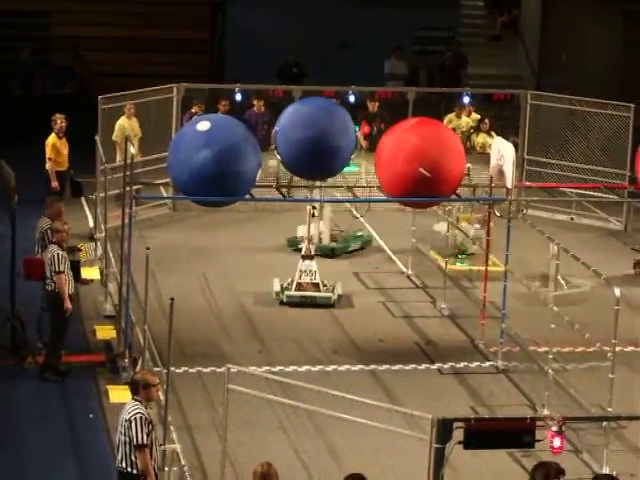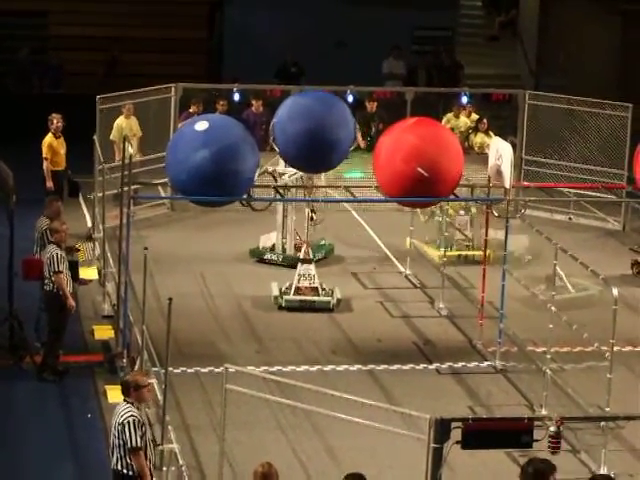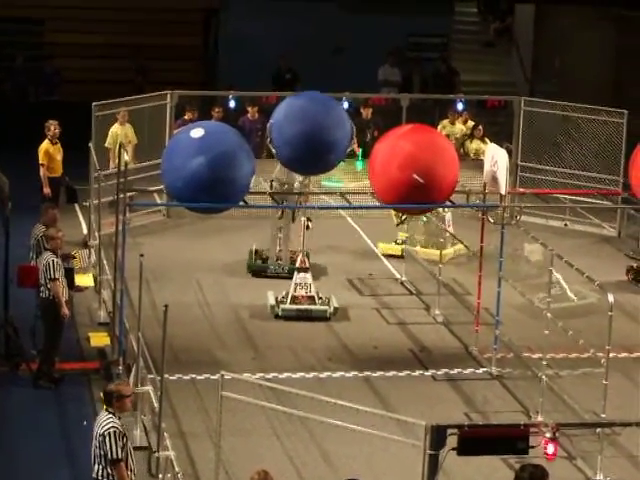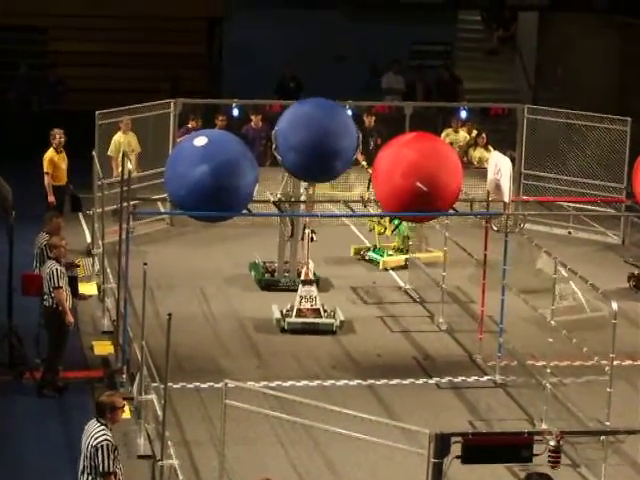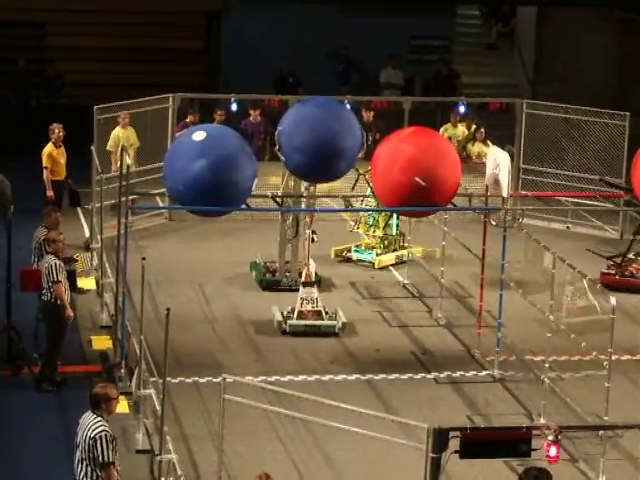
dt=0.5s
person 1, frame 1
left shoulder: (53, 249)
right shoulder: (57, 253)
right elbow: (59, 278)
right wrist: (66, 300)
left hip: (54, 294)
right hip: (58, 296)
left knee: (58, 332)
right knee: (58, 333)
left ankle: (54, 365)
right ankle: (46, 369)
person 1, frame 2
left shoulder: (51, 249)
right shoulder: (56, 253)
right elbow: (58, 278)
right wrist: (69, 298)
left hip: (52, 295)
right hip: (57, 296)
left knee: (56, 332)
right knee: (56, 333)
left ankle: (52, 365)
right ankle: (44, 369)
person 1, frame 3
left shoulder: (46, 256)
right shoulder: (52, 260)
right elbow: (54, 285)
right wrist: (63, 306)
left hip: (47, 301)
right hip: (52, 304)
left knee: (52, 339)
right knee: (52, 340)
left ankle: (48, 373)
right ankle: (41, 376)
person 1, frame 4
left shoulder: (50, 265)
right shoulder: (56, 268)
right elbow: (59, 293)
right wrist: (68, 314)
left hip: (51, 309)
right hip: (56, 312)
left knee: (55, 348)
right knee: (56, 349)
left ankle: (52, 381)
right ankle: (45, 385)
person 1, frame 5
left shoulder: (47, 259)
right shoulder: (54, 263)
right elbow: (58, 288)
right wrist: (67, 308)
left hip: (49, 304)
right hip: (55, 306)
left knee: (54, 342)
right knee: (55, 344)
left ankle: (50, 376)
right ankle: (43, 379)
